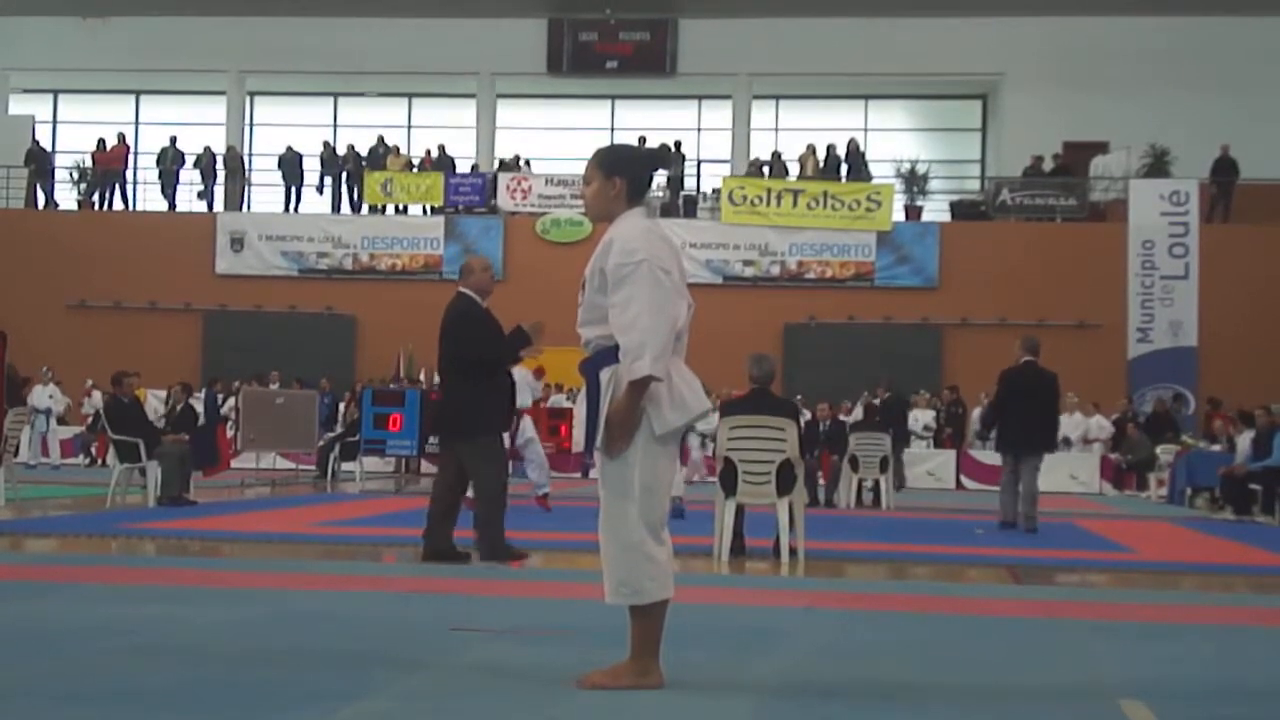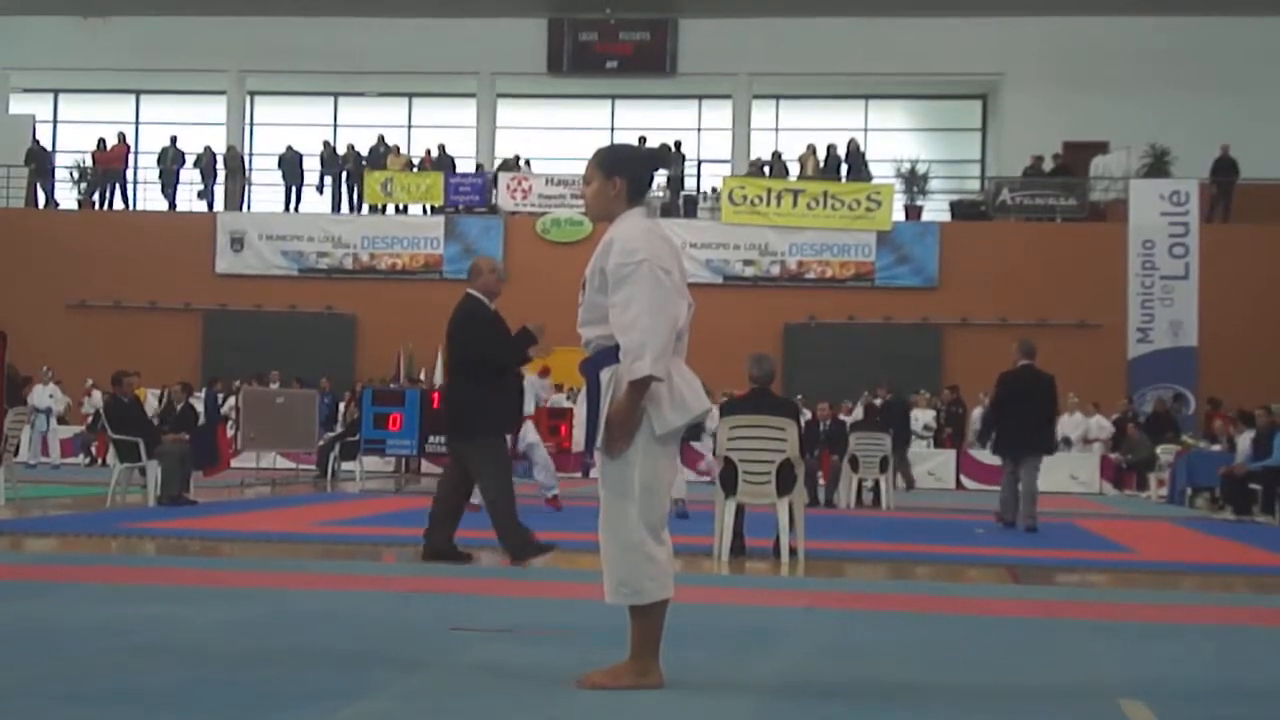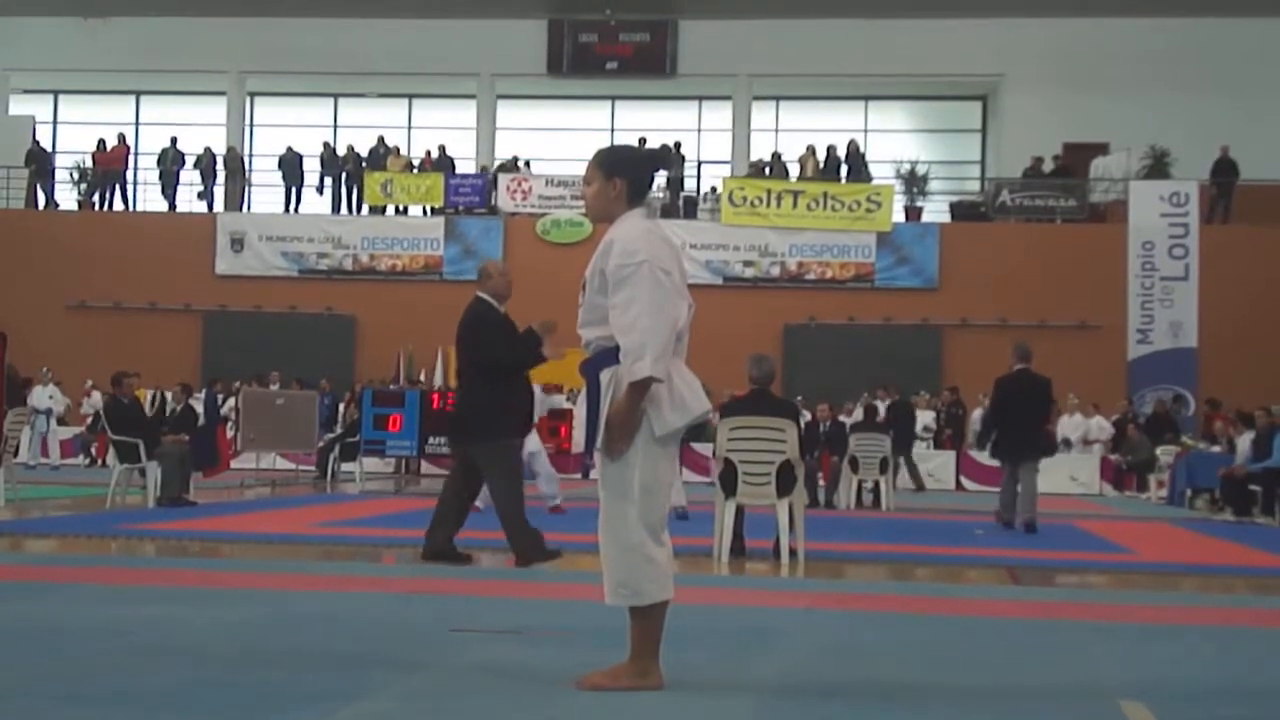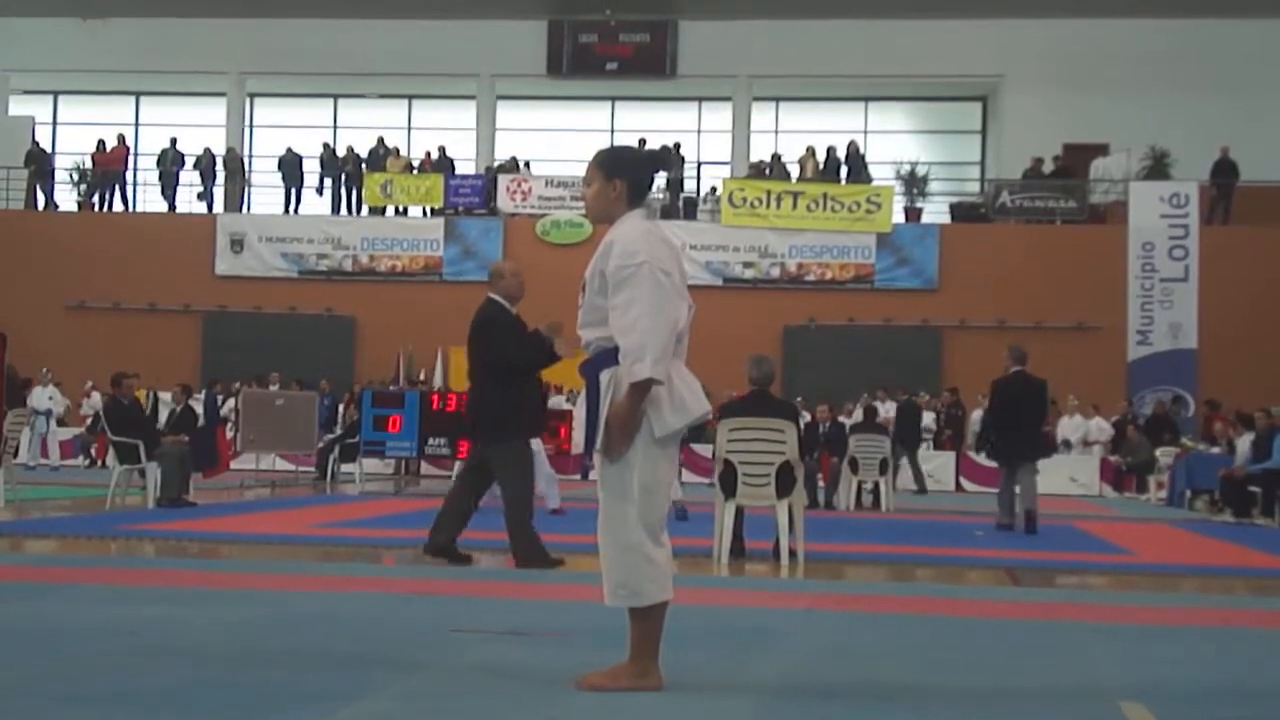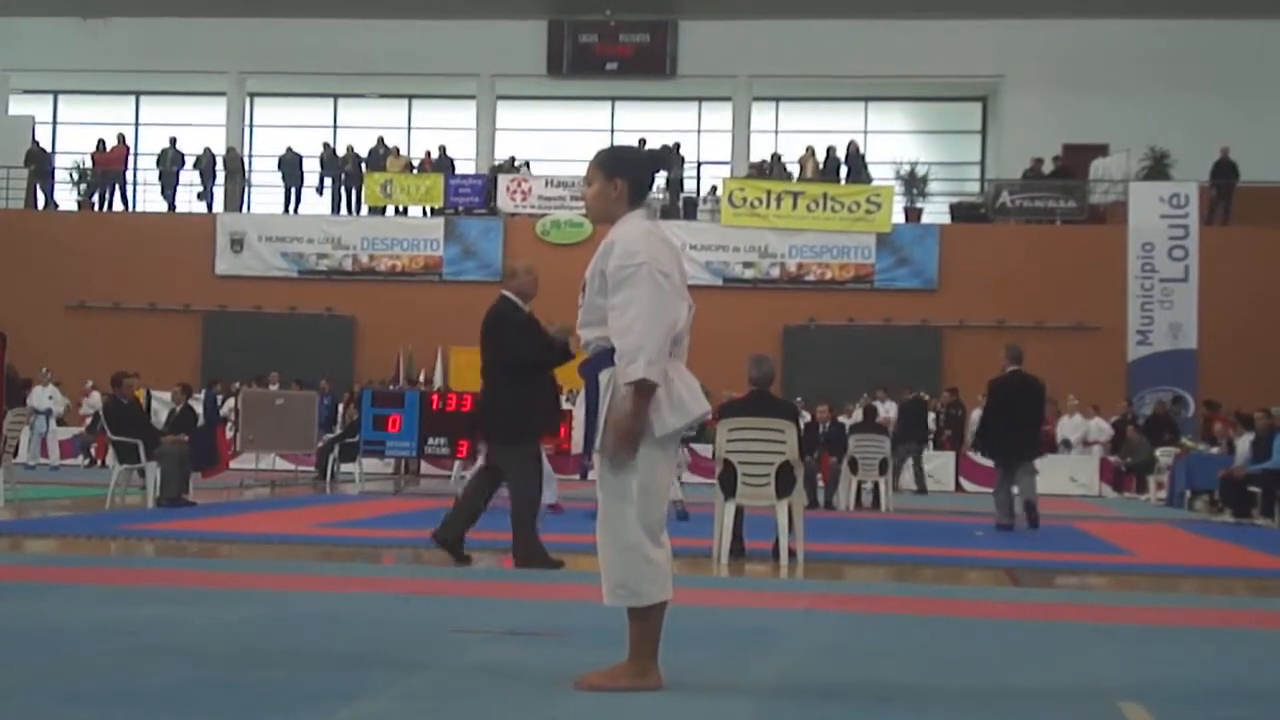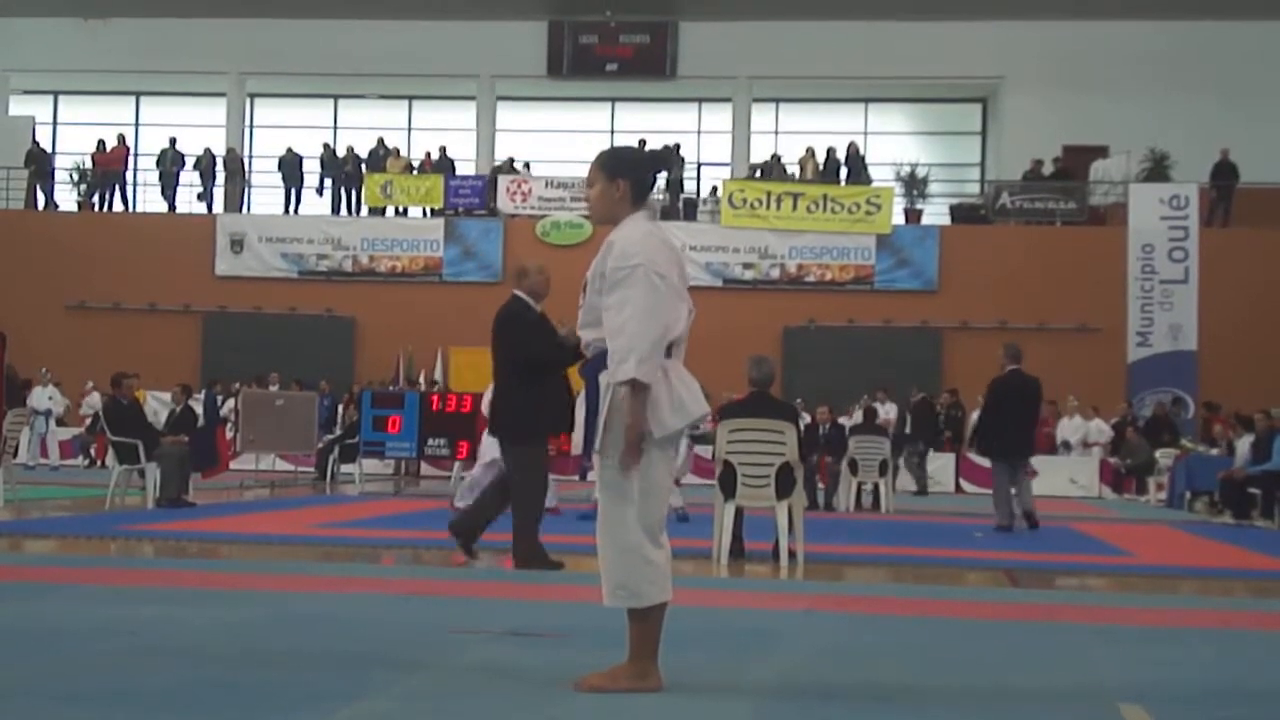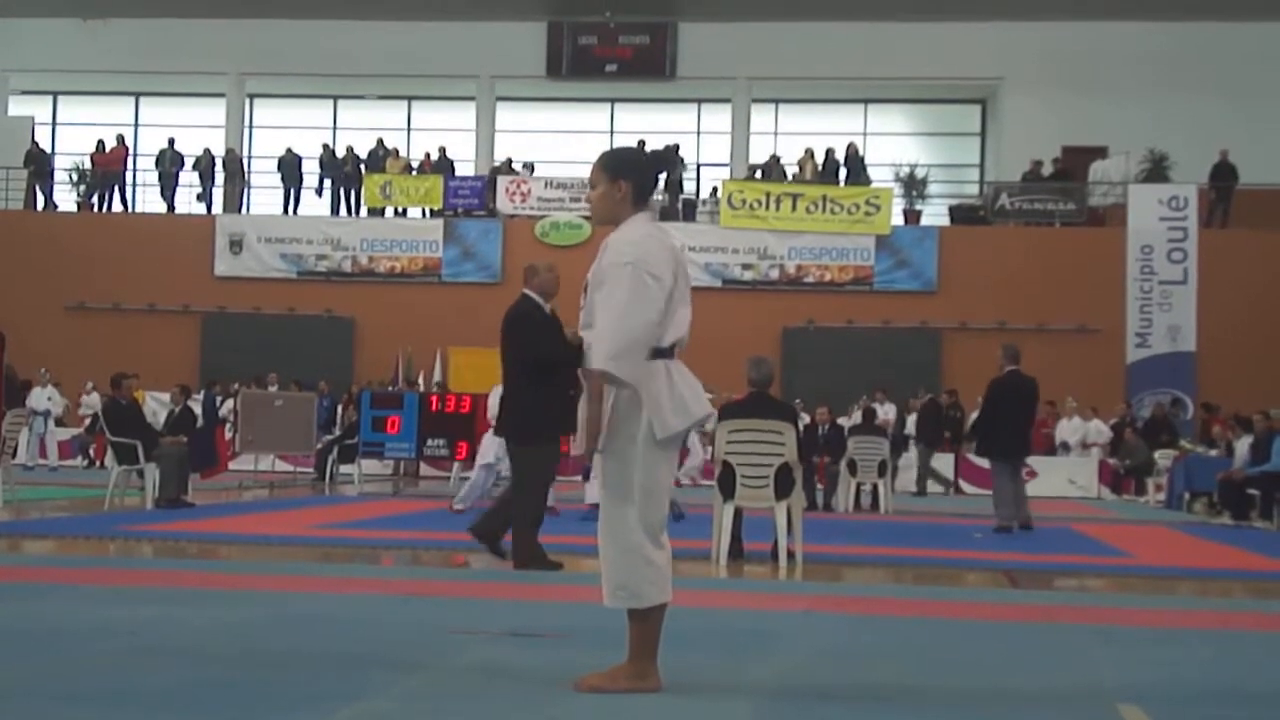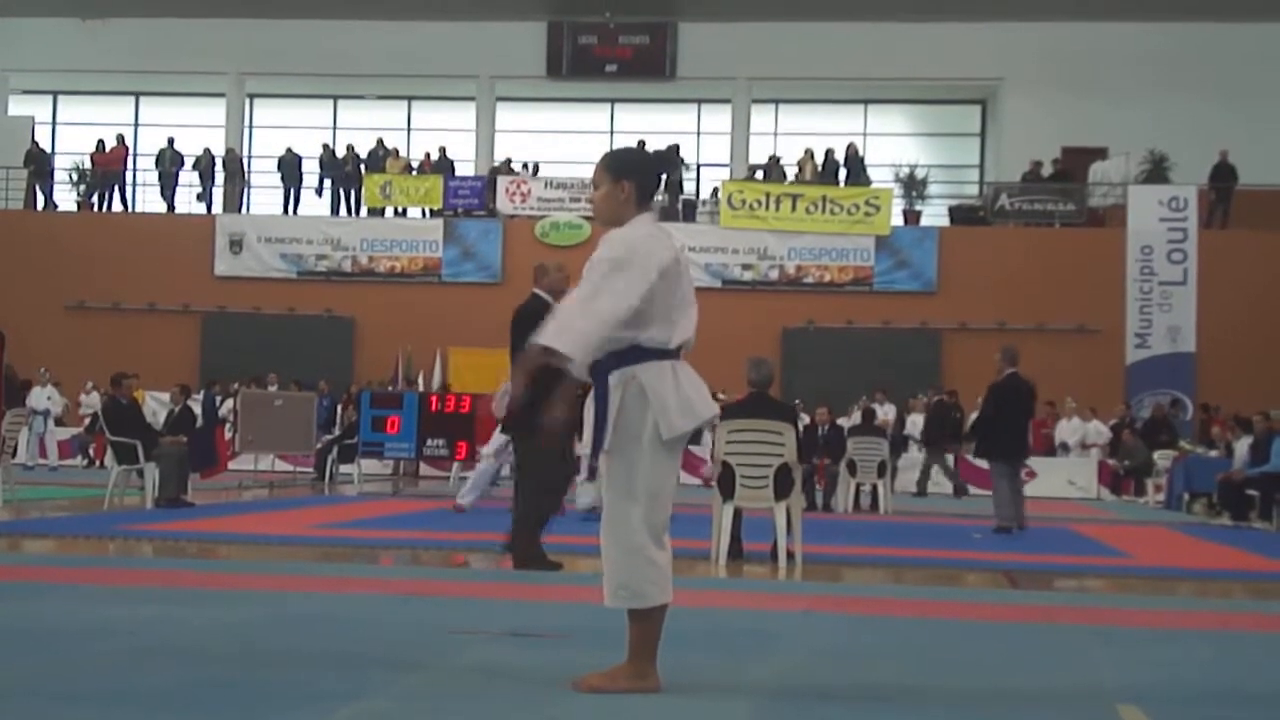
dt=0.1s
person 1, frame 1
left shoulder: (629, 240)
right shoulder: (640, 237)
left elbow: (646, 328)
left wrist: (628, 403)
left hip: (634, 393)
right hip: (642, 392)
left knee: (633, 523)
right knee: (636, 523)
left ankle: (643, 665)
right ankle: (642, 659)
person 1, frame 2
left shoulder: (629, 240)
right shoulder: (641, 237)
left elbow: (646, 328)
left wrist: (629, 403)
left hip: (634, 393)
right hip: (644, 391)
left knee: (632, 523)
right knee: (636, 523)
left ankle: (643, 664)
right ankle: (643, 660)
person 1, frame 3
left shoulder: (629, 240)
right shoulder: (642, 237)
left elbow: (646, 330)
left wrist: (630, 403)
left hip: (634, 393)
right hip: (643, 393)
left knee: (632, 524)
right knee: (636, 524)
left ankle: (642, 666)
right ankle: (642, 660)
person 1, frame 4
left shoulder: (629, 241)
right shoulder: (642, 238)
left elbow: (645, 331)
left wrist: (630, 405)
left hip: (633, 394)
right hip: (642, 394)
left knee: (631, 524)
right knee: (635, 525)
left ankle: (642, 666)
right ankle: (641, 661)
person 1, frame 5
left shoulder: (628, 242)
right shoulder: (645, 239)
left elbow: (645, 330)
left wrist: (636, 406)
left hip: (634, 395)
right hip: (642, 394)
left knee: (630, 524)
right knee: (636, 525)
left ankle: (641, 666)
right ankle: (641, 660)
person 1, frame 6
left shoulder: (629, 243)
right shoulder: (648, 240)
left elbow: (639, 331)
left wrist: (635, 409)
left hip: (634, 396)
right hip: (645, 395)
left knee: (630, 525)
right knee: (635, 526)
left ankle: (641, 667)
right ankle: (641, 662)
person 1, frame 7
left shoulder: (629, 244)
right shoulder: (650, 241)
left elbow: (619, 326)
left wrist: (596, 401)
right wrist: (603, 400)
left hip: (638, 393)
right hip: (643, 391)
left knee: (628, 527)
right knee: (635, 526)
left ankle: (641, 668)
right ankle: (641, 661)
person 1, frame 8
left shoulder: (632, 245)
right shoulder: (649, 242)
left elbow: (589, 310)
right elbow: (609, 325)
left wrist: (528, 366)
right wrist: (565, 396)
left hip: (641, 393)
right hip: (645, 389)
left knee: (633, 526)
right knee: (640, 527)
left ankle: (640, 668)
right ankle: (640, 663)
person 2, frame 1
left shoulder: (464, 309)
right shoulder: (468, 312)
right elbow: (488, 354)
left wrist: (518, 351)
right wrist: (523, 336)
left hip: (460, 409)
right hip: (472, 411)
left knee: (453, 478)
right knee: (491, 475)
left ankle: (437, 542)
right ankle: (492, 544)
person 2, frame 2
left shoulder: (473, 311)
right shoulder: (475, 314)
left elbow: (492, 356)
right elbow: (494, 355)
left wrist: (526, 354)
right wrist: (528, 336)
left hip: (469, 411)
right hip: (479, 413)
left knee: (458, 478)
right knee: (496, 477)
left ankle: (438, 542)
right ankle: (517, 543)
person 2, frame 3
left shoulder: (484, 314)
right shoulder: (483, 316)
left elbow: (504, 357)
right elbow: (503, 359)
left wrist: (537, 347)
right wrist: (535, 336)
left hip: (481, 413)
right hip: (489, 415)
left knee: (464, 479)
right knee: (507, 479)
left ankle: (438, 542)
right ankle: (527, 547)
person 2, frame 4
left shoulder: (497, 315)
right shoulder: (495, 317)
left elbow: (515, 358)
right elbow: (514, 359)
left wrist: (552, 352)
right wrist: (542, 338)
left hip: (494, 415)
right hip: (502, 416)
left knee: (474, 479)
right knee: (518, 481)
left ankle: (441, 539)
right ankle: (527, 552)
person 2, frame 5
left shoulder: (514, 314)
right shoulder: (504, 316)
left elbow: (535, 356)
right elbow: (525, 358)
left wrist: (564, 346)
right wrist: (557, 342)
left hip: (511, 414)
right hip: (512, 415)
left knee: (491, 475)
right knee: (526, 482)
left ankle: (450, 533)
right ankle: (527, 551)
person 2, frame 6
left shoulder: (527, 313)
right shoulder: (515, 315)
left elbow: (547, 356)
right elbow: (535, 357)
left wrist: (572, 346)
right wrist: (568, 344)
left hip: (524, 413)
right hip: (523, 415)
left knee: (518, 479)
right knee: (529, 482)
left ankle: (468, 525)
right ankle: (527, 552)
person 2, frame 7
left shoulder: (540, 312)
right shoulder: (523, 314)
left elbow: (556, 356)
right elbow: (542, 359)
left wrist: (576, 345)
right wrist: (573, 345)
left hip: (541, 414)
right hip: (529, 415)
left knee: (532, 481)
right knee: (532, 482)
left ankle: (489, 527)
right ankle: (526, 551)
person 2, frame 8
left shoulder: (547, 311)
right shoulder: (532, 312)
left knee: (561, 474)
right knee: (535, 481)
left ankle: (522, 540)
right ankle: (524, 550)
person 3, frame 1
left shoulder: (729, 406)
right shoulder: (789, 408)
left hip: (738, 481)
right hip: (778, 482)
right knee: (794, 476)
left ankle: (736, 541)
right ankle: (781, 542)
person 3, frame 2
left shoulder: (729, 406)
right shoulder: (789, 407)
right elbow: (800, 451)
left hip: (738, 481)
right hip: (778, 482)
right knee: (794, 477)
left ankle: (736, 541)
right ankle: (782, 542)
person 3, frame 3
left shoulder: (729, 407)
right shoulder: (789, 409)
left hip: (737, 483)
right hip: (778, 483)
right knee: (793, 476)
left ankle: (736, 542)
right ankle: (782, 543)
person 3, frame 4
left shoulder: (728, 408)
right shoulder: (788, 410)
left hip: (737, 484)
right hip: (777, 484)
right knee: (792, 477)
left ankle: (736, 543)
right ankle: (782, 544)
person 3, frame 5
left shoulder: (728, 408)
right shoulder: (789, 410)
right elbow: (797, 452)
left hip: (738, 483)
right hip: (777, 484)
right knee: (792, 478)
left ankle: (735, 543)
right ankle: (781, 544)
person 3, frame 6
left shoulder: (728, 410)
right shoulder: (789, 411)
left hip: (738, 484)
right hip: (777, 485)
right knee: (792, 479)
left ankle: (735, 544)
right ankle: (781, 545)
person 3, frame 7
left shoulder: (728, 410)
right shoulder: (787, 411)
right elbow: (797, 454)
left hip: (736, 485)
right hip: (776, 485)
right knee: (791, 479)
left ankle: (734, 544)
right ankle: (780, 546)
person 3, frame 8
left shoulder: (728, 410)
right shoulder: (787, 412)
right elbow: (797, 455)
left hip: (736, 485)
right hip: (776, 486)
right knee: (791, 480)
left ankle: (734, 545)
right ankle: (780, 546)
person 4, frame 1
left shoulder: (1008, 374)
right shoulder: (1050, 377)
left elbow: (996, 406)
right elbow: (1054, 410)
left wrist: (986, 428)
right wrist: (1052, 435)
left hip: (1011, 435)
right hip: (1037, 437)
left knee: (1009, 476)
right knee: (1030, 479)
left ankle: (1009, 517)
right ankle: (1029, 521)
person 4, frame 2
left shoulder: (1006, 378)
right shoulder: (1047, 380)
left elbow: (995, 409)
right elbow: (1052, 412)
left wrist: (985, 433)
right wrist: (1047, 435)
left hip: (1010, 438)
right hip: (1035, 439)
left knee: (1009, 477)
right knee: (1030, 479)
left ankle: (1007, 515)
right ankle: (1030, 520)
person 4, frame 3
left shoulder: (1003, 382)
right shoulder: (1044, 383)
left elbow: (993, 414)
right elbow: (1047, 413)
left wrist: (984, 437)
left hip: (1009, 441)
right hip: (1033, 441)
left knee: (1009, 479)
right knee: (1028, 479)
left ankle: (1007, 516)
right ankle: (1028, 518)
person 4, frame 4
left shoulder: (1000, 384)
right shoulder: (1040, 384)
left elbow: (991, 416)
right elbow: (1043, 414)
left wrist: (983, 440)
left hip: (1005, 442)
right hip: (1030, 442)
left knee: (1006, 481)
right knee: (1027, 479)
left ankle: (1006, 520)
right ankle: (1029, 511)
person 4, frame 5
left shoulder: (997, 384)
right shoulder: (1036, 384)
left elbow: (988, 415)
right elbow: (1040, 413)
left wrist: (980, 440)
left hip: (1001, 442)
right hip: (1027, 442)
left knee: (1003, 482)
right knee: (1027, 477)
left ankle: (1005, 520)
right ankle: (1029, 503)
person 4, frame 6
left shoulder: (997, 383)
right shoulder: (1034, 383)
left elbow: (987, 414)
right elbow: (1036, 412)
left wrist: (979, 438)
left hip: (1000, 441)
right hip: (1023, 441)
left knee: (1001, 481)
right knee: (1022, 477)
left ankle: (1005, 521)
right ankle: (1028, 510)
person 4, frame 7
left shoulder: (997, 383)
right shoulder: (1031, 383)
left elbow: (986, 413)
right elbow: (1032, 411)
left wrist: (973, 434)
left hip: (999, 441)
right hip: (1020, 440)
left knee: (1002, 481)
right knee: (1016, 479)
left ankle: (1005, 521)
right ankle: (1024, 519)
person 4, frame 8
left shoulder: (998, 387)
right shoulder: (1028, 386)
left elbow: (986, 416)
right elbow: (1030, 414)
left wrist: (973, 435)
left hip: (998, 443)
right hip: (1019, 443)
left knee: (1001, 482)
right knee: (1015, 480)
left ankle: (1005, 522)
right ankle: (1018, 520)
